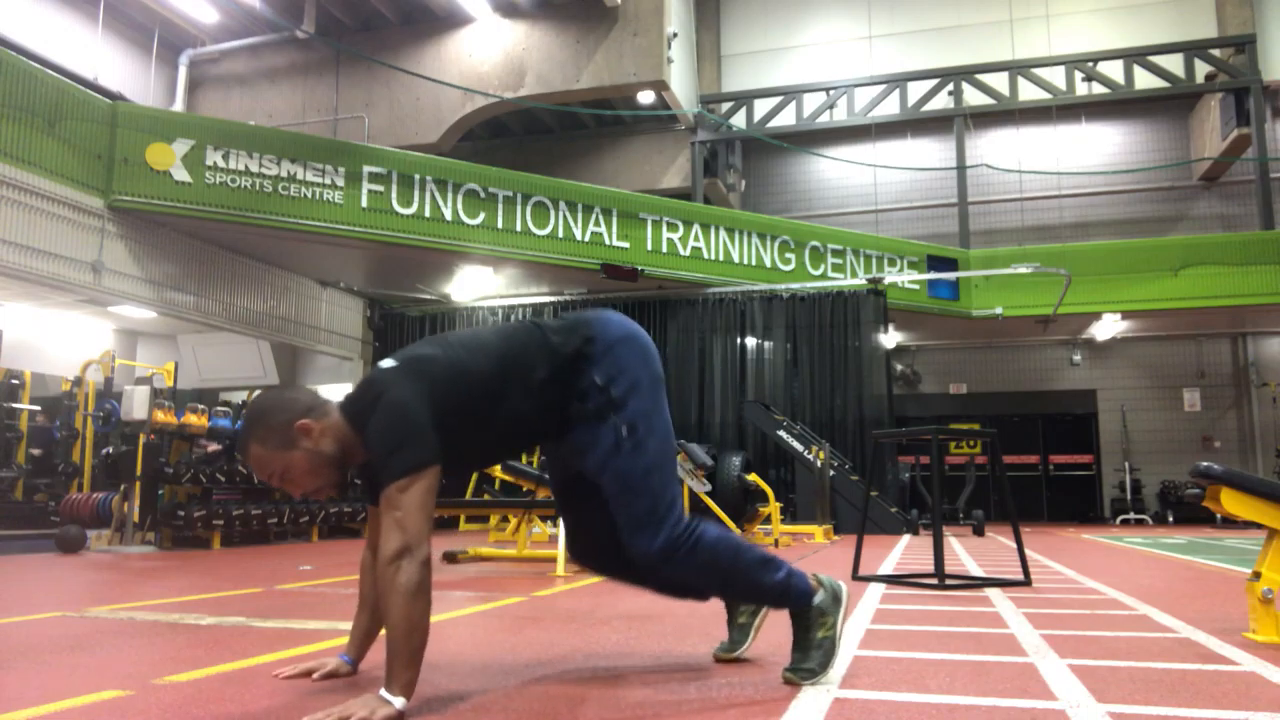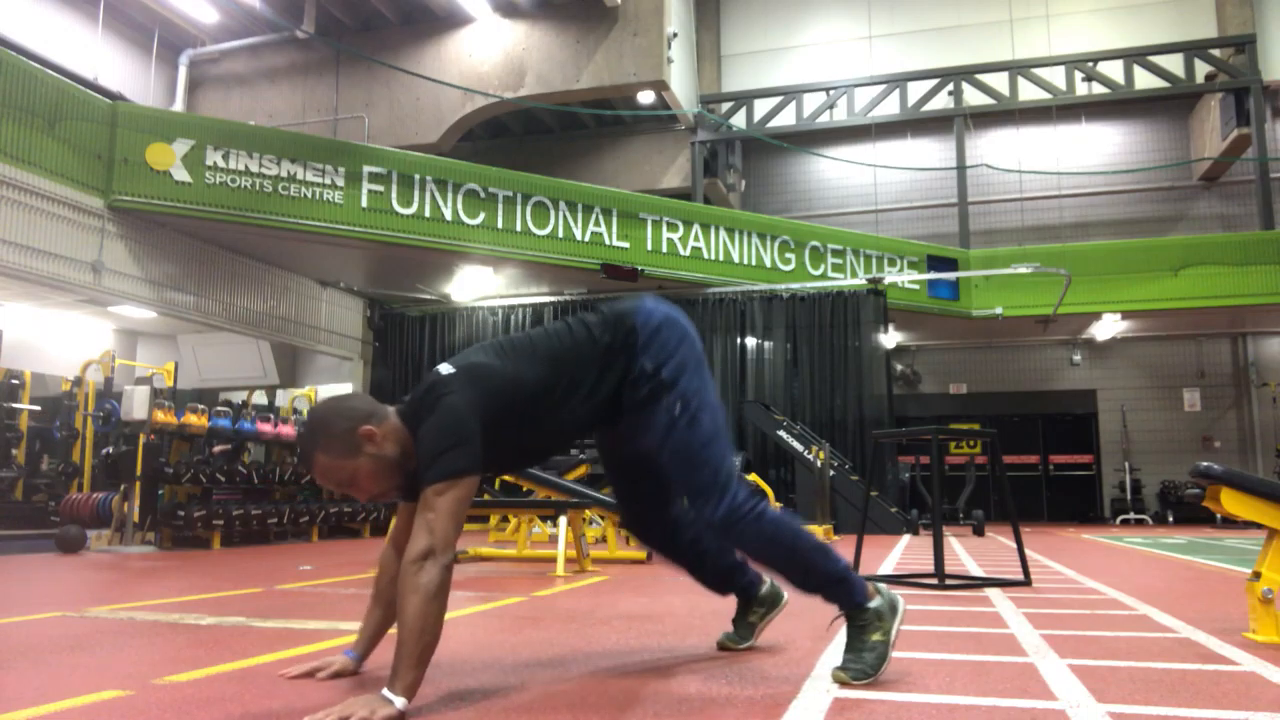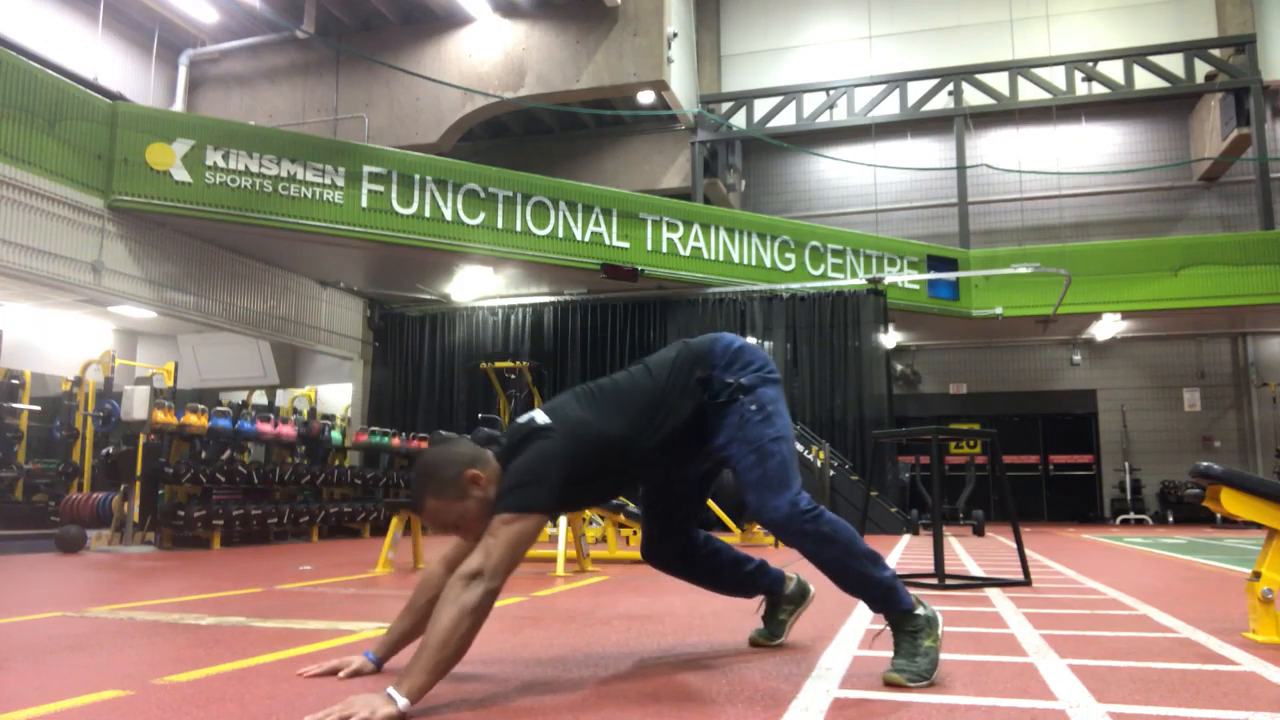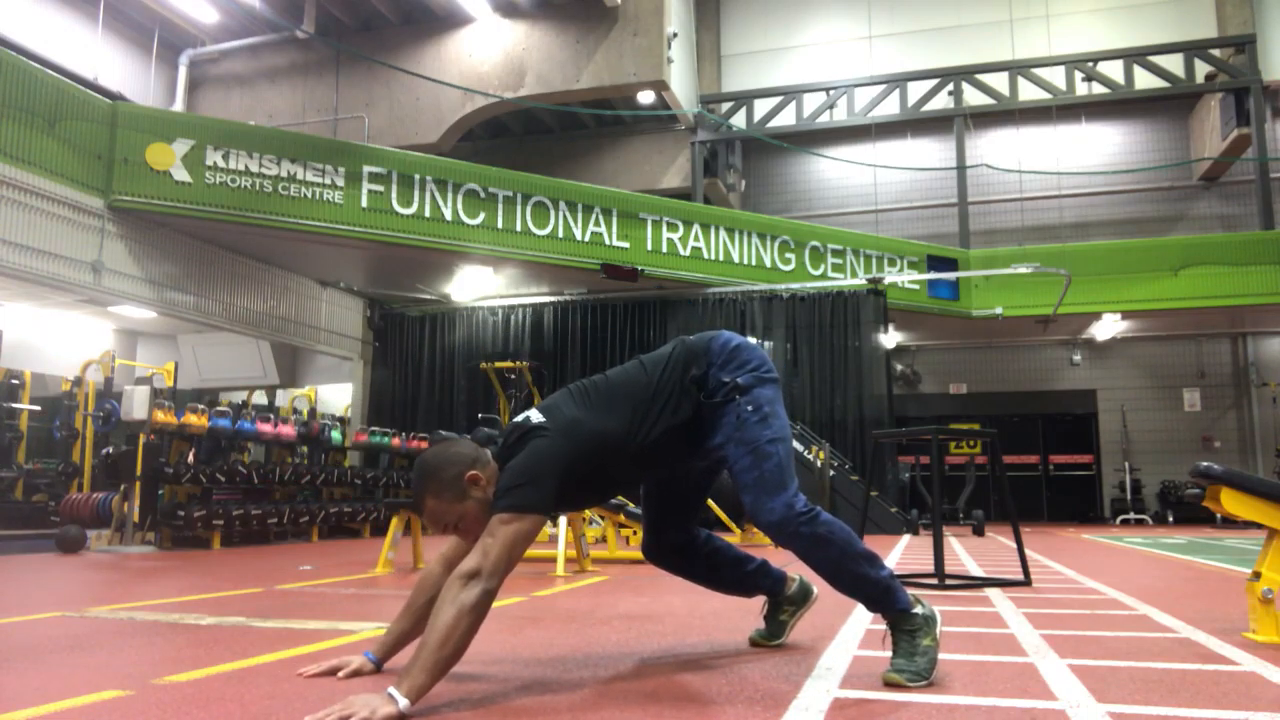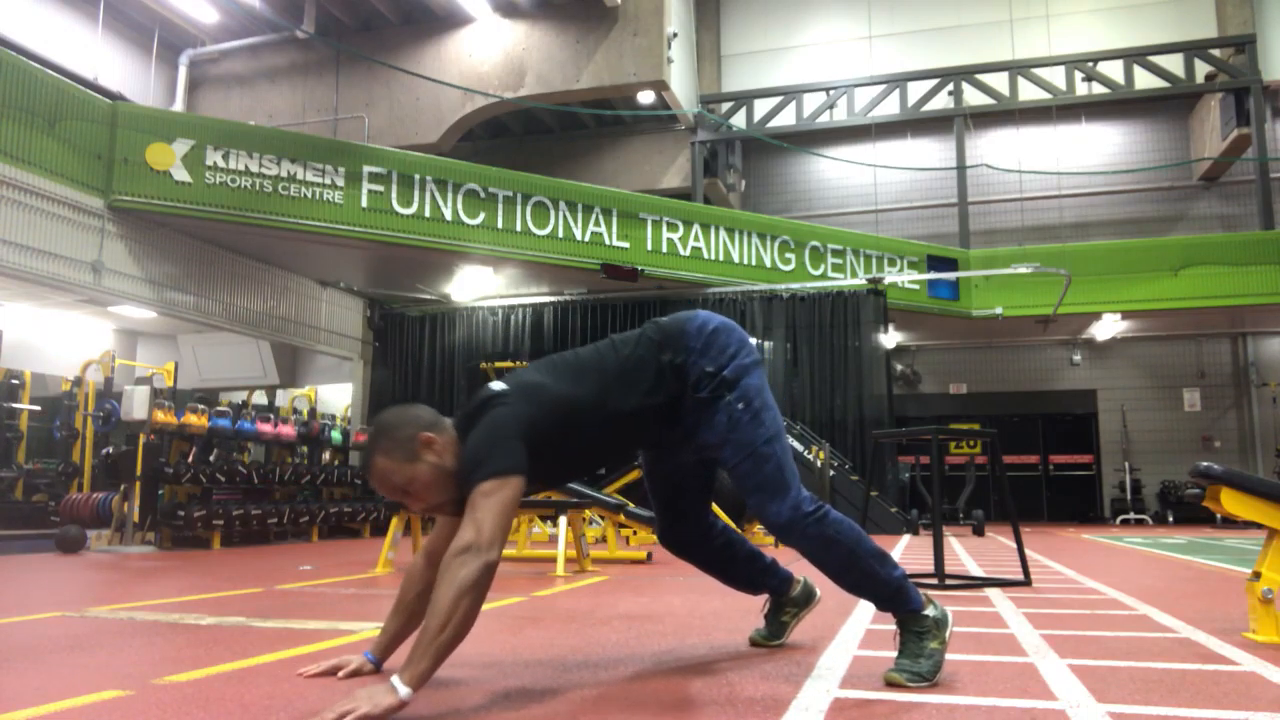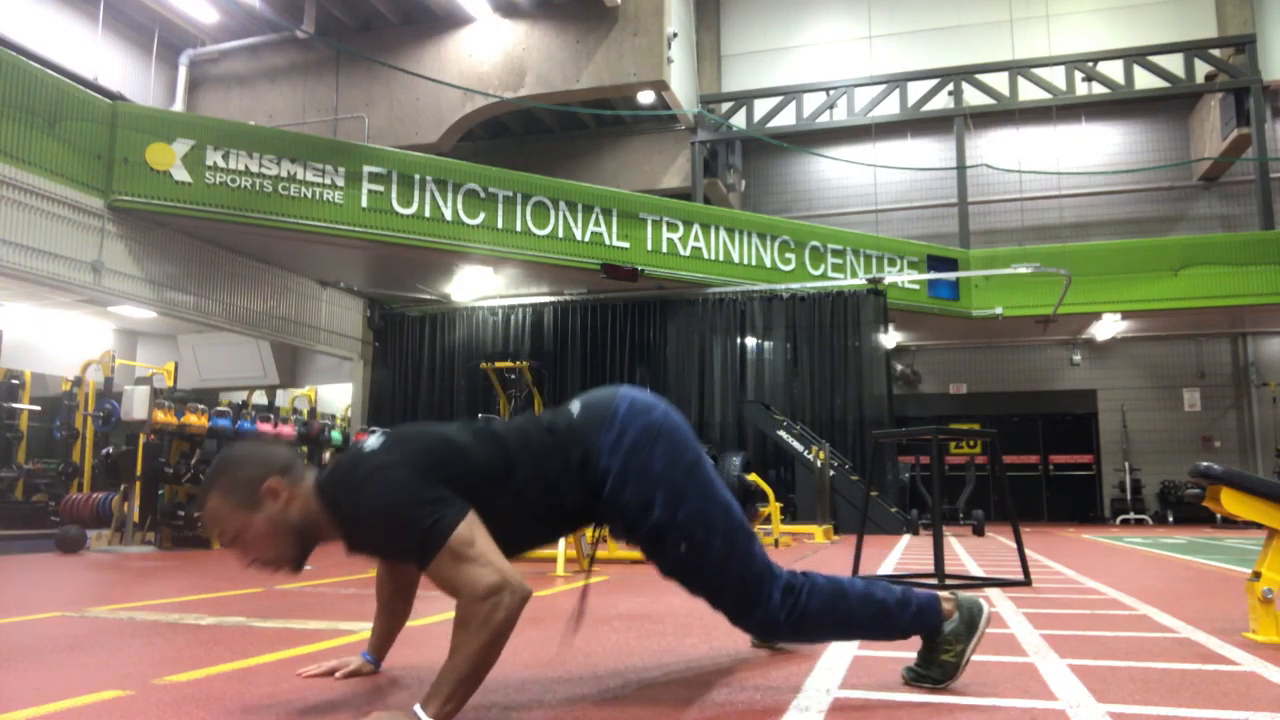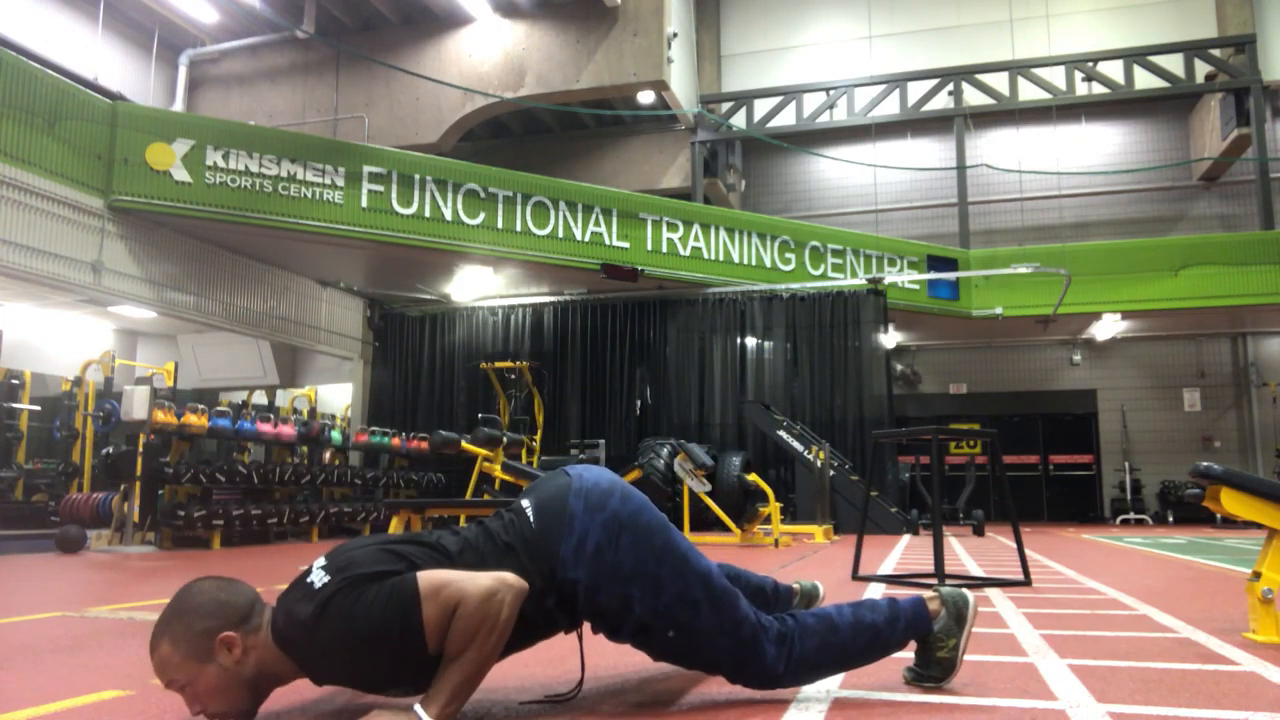
dt=0.5s
person 1, frame 1
left shoulder: (391, 412)
right shoulder: (372, 434)
left elbow: (407, 557)
right elbow: (380, 551)
right wrist: (352, 656)
left hip: (603, 362)
right hip: (576, 393)
left knee: (656, 541)
right knee: (596, 550)
left ankle: (808, 596)
right ankle: (740, 591)
person 1, frame 2
left shoulder: (448, 419)
right shoulder: (415, 434)
left elbow: (430, 559)
right elbow: (401, 550)
right wrist: (357, 653)
left hip: (651, 350)
right hip: (617, 385)
left knee: (721, 509)
right knee: (651, 519)
left ankle: (867, 605)
right ankle: (755, 594)
person 1, frame 3
left shoulder: (540, 463)
right shoulder: (515, 462)
left elbow: (476, 582)
right elbow: (449, 568)
right wrist: (376, 655)
left hip: (728, 379)
right hip: (687, 422)
left knee: (782, 510)
right knee: (666, 546)
left ankle: (911, 618)
right ankle: (780, 591)
person 1, frame 4
left shoulder: (537, 459)
right shoulder: (498, 466)
left elbow: (476, 581)
right elbow: (448, 566)
right wrist: (375, 655)
left hip: (726, 378)
right hip: (689, 418)
left knee: (778, 512)
right knee: (667, 544)
left ankle: (909, 617)
right ankle: (785, 591)
person 1, frame 5
left shoulder: (492, 433)
right shoulder: (465, 449)
left elbow: (473, 556)
right elbow: (434, 556)
right wrist: (376, 653)
left hip: (707, 362)
right hip: (674, 402)
left knee: (784, 509)
right knee: (682, 531)
left ankle: (918, 616)
right ankle: (787, 592)
person 1, frame 6
left shoulder: (375, 493)
right shoulder: (354, 488)
left elbow: (501, 590)
right elbow: (402, 556)
right wrist: (374, 651)
left hip: (626, 448)
right hip: (612, 437)
left knee: (766, 606)
right knee: (713, 560)
left ankle: (943, 614)
right ankle: (781, 580)
person 1, frame 7
left shoulder: (331, 632)
right shoulder: (311, 608)
left elbow: (496, 591)
left hip: (590, 539)
right hip: (572, 507)
right knee: (690, 586)
left ankle: (932, 611)
right ankle: (786, 594)
